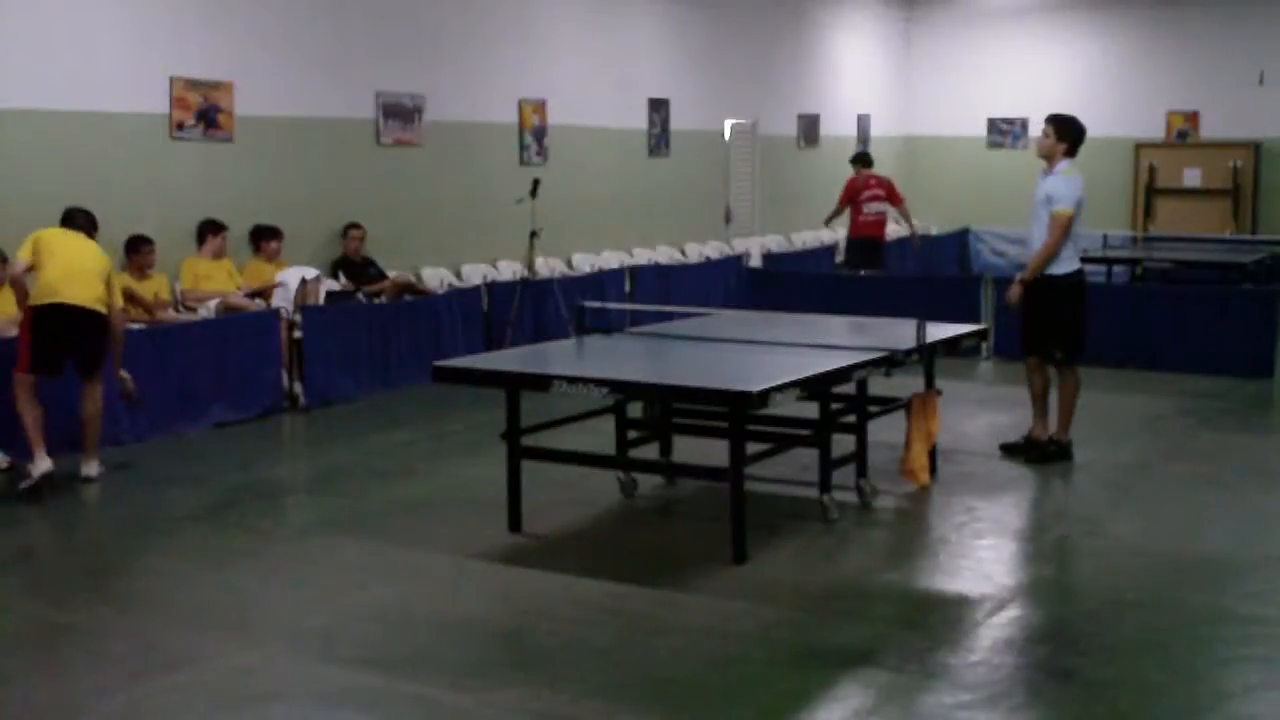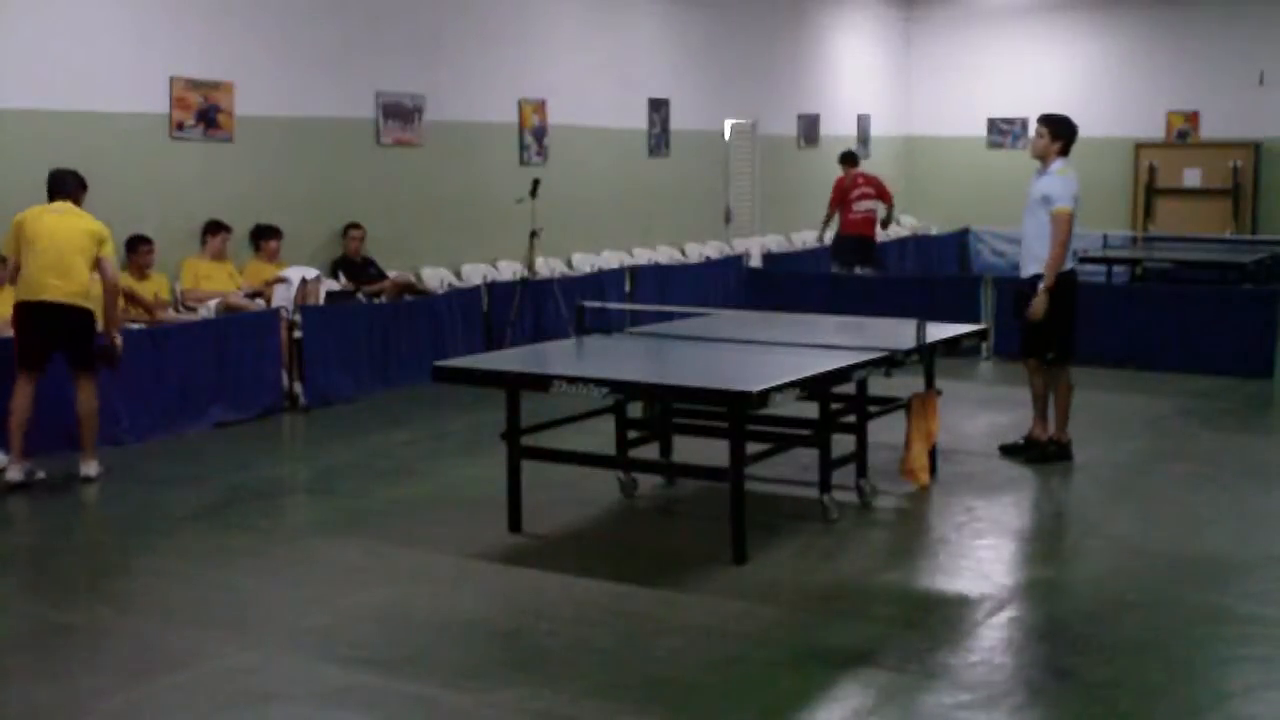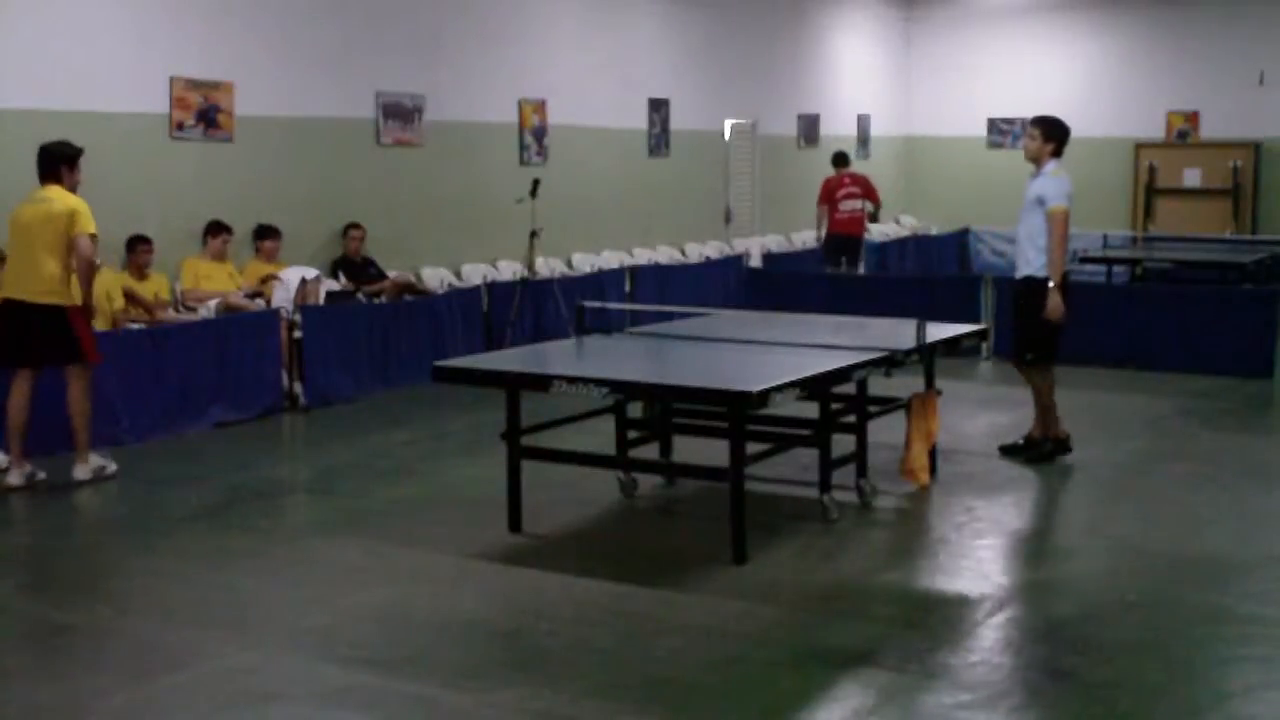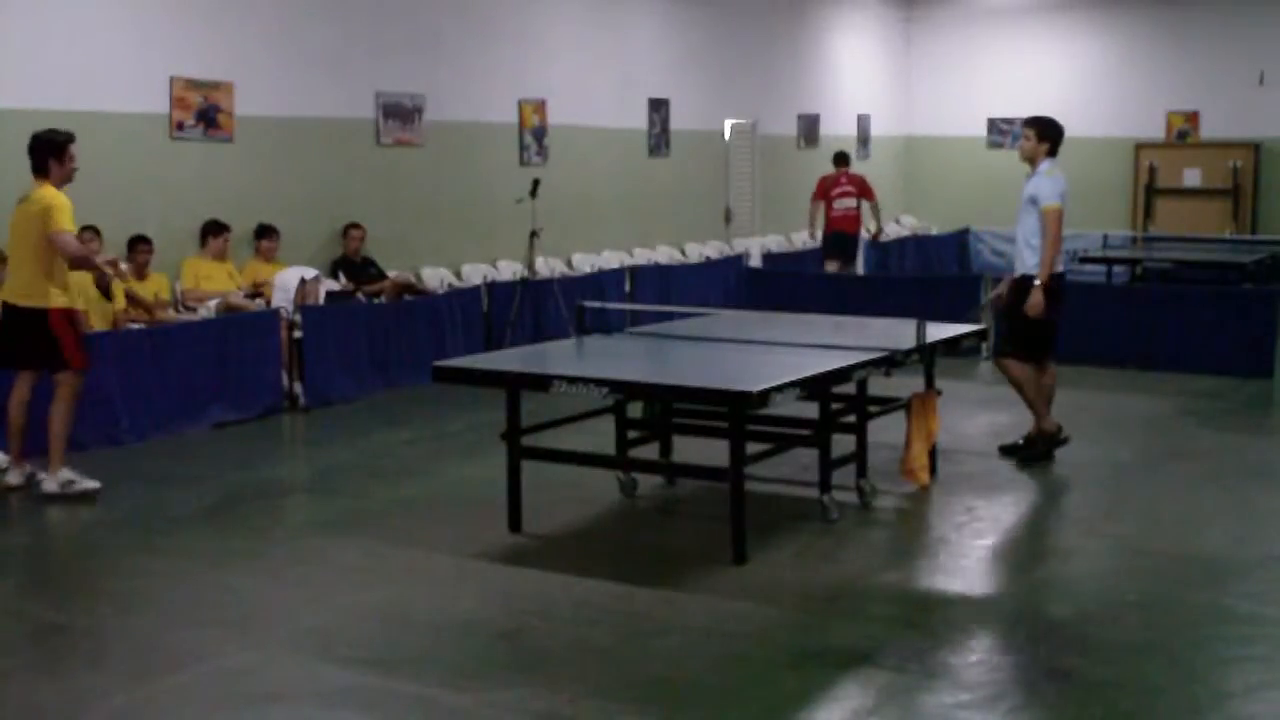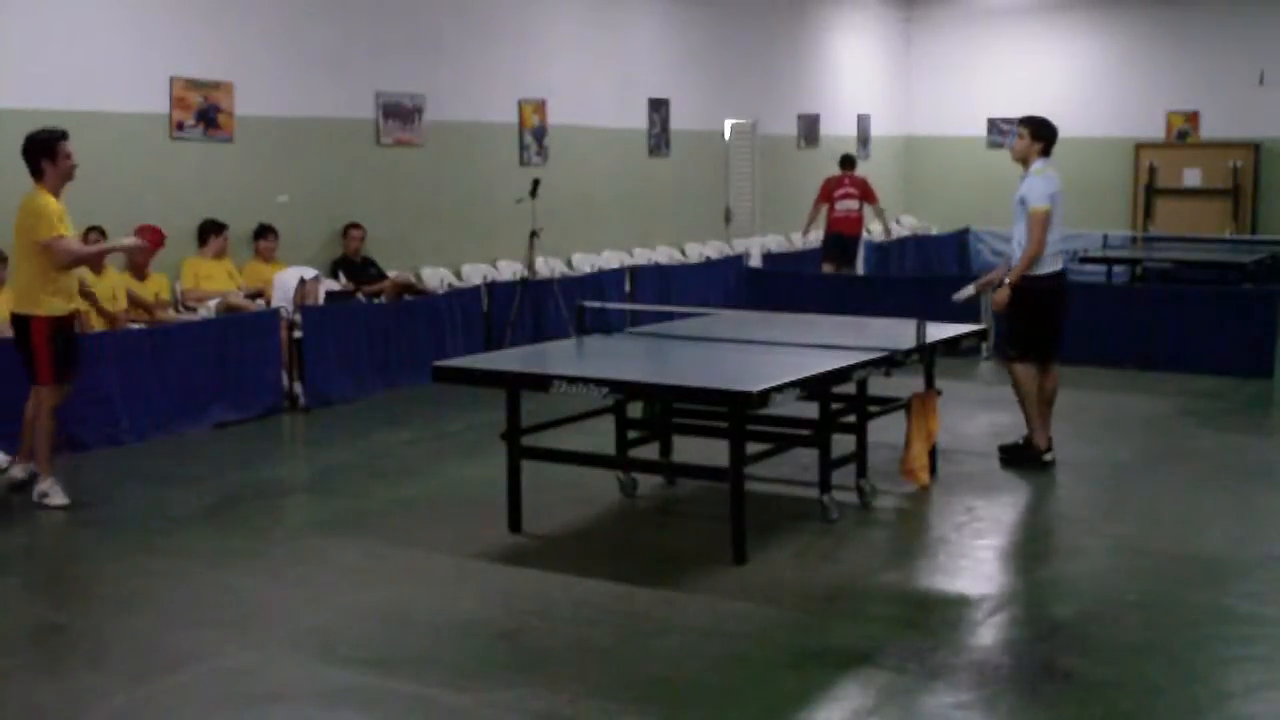
dt=0.2s
person 1, frame 1
left shoulder: (1066, 182)
right shoulder: (1048, 178)
left elbow: (1054, 243)
left wrist: (1020, 281)
right wrist: (1026, 279)
left hip: (1060, 282)
right hip: (1040, 281)
left knee: (1064, 364)
right knee: (1033, 359)
left ankle: (1061, 440)
right ankle: (1039, 432)
person 1, frame 2
left shoulder: (1061, 181)
right shoulder: (1042, 177)
left elbow: (1060, 242)
left wrist: (1044, 291)
left hip: (1051, 282)
right hip: (1033, 280)
left knee: (1055, 364)
right knee: (1033, 361)
left ankle: (1060, 440)
right ankle: (1039, 434)
person 1, frame 3
left shoulder: (1054, 181)
right shoulder: (1039, 180)
left elbow: (1058, 241)
left wrist: (1054, 289)
left hip: (1042, 284)
right hip: (1030, 281)
left knee: (1032, 363)
right knee: (1037, 362)
left ankle: (1056, 434)
right ankle: (1039, 433)
person 1, frame 4
left shoulder: (1047, 180)
right shoulder: (1038, 179)
left elbow: (1052, 241)
left wrist: (1038, 288)
right wrist: (1010, 282)
left hip: (1040, 281)
right hip: (1033, 279)
left knee: (1008, 355)
right knee: (1039, 358)
left ankle: (1048, 426)
right ankle: (1039, 433)
person 1, frame 5
left shoulder: (1038, 180)
right shoulder: (1039, 177)
left elbow: (1036, 242)
left wrist: (1008, 285)
right wrist: (1000, 273)
left hip: (1036, 282)
right hip: (1048, 279)
left knee: (1018, 360)
right knee: (1044, 361)
left ankle: (1039, 445)
right ankle: (1039, 438)
person 2, frame 1
left shoulder: (41, 236)
right shoulder: (101, 255)
left elbow: (17, 276)
right elbow: (115, 319)
left wrist: (28, 310)
right wrist: (119, 368)
left hip: (47, 307)
right hip: (91, 313)
left knee: (24, 385)
right knee: (91, 382)
left ankle: (39, 458)
right ankle: (90, 462)
person 2, frame 2
right shoulder: (94, 226)
right elbow: (111, 281)
right wrist: (112, 329)
left hip: (32, 302)
right hip: (76, 305)
left knee: (26, 379)
right knee: (85, 380)
right ankle: (89, 461)
person 2, frame 3
right shoulder: (74, 206)
right elbow: (85, 256)
left wrist: (78, 268)
right wrist: (85, 296)
right hip: (52, 302)
right knee: (78, 375)
right ankle: (84, 460)
person 2, frame 4
right shoulder: (54, 201)
right elbow: (67, 251)
left wrist: (94, 264)
right wrist: (99, 265)
right hip: (44, 304)
right knee: (69, 383)
right ankle: (56, 472)
person 2, frame 5
left shoulder: (51, 203)
right shoulder: (41, 206)
right elbow: (65, 256)
right wrist: (116, 246)
left hip: (58, 309)
right hip: (41, 312)
left knee: (43, 390)
right knee: (51, 393)
left ankle: (23, 463)
right ankle: (44, 480)
